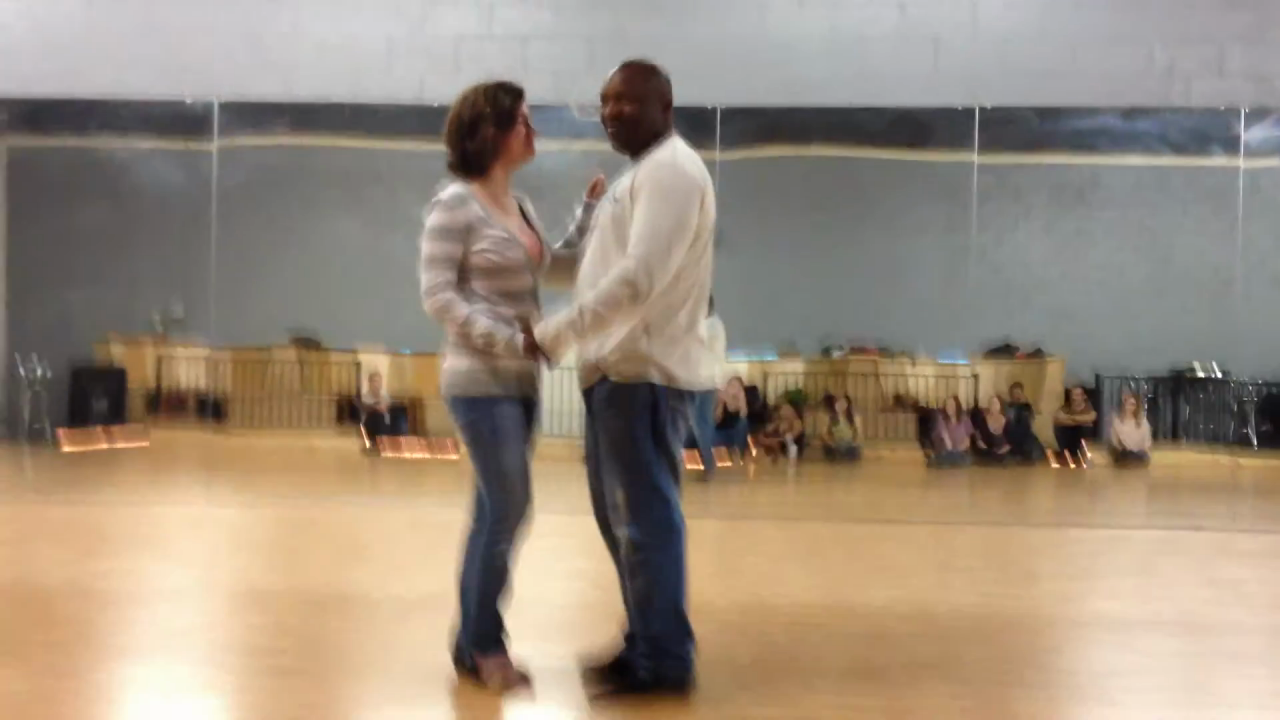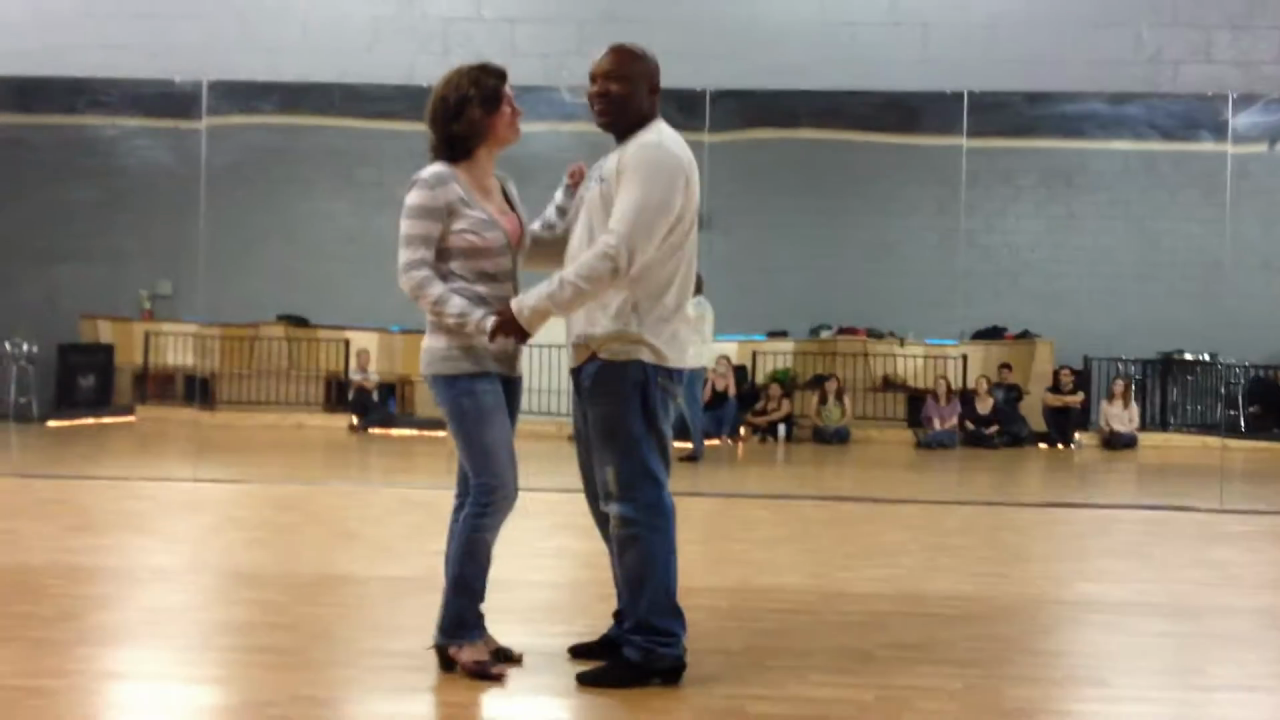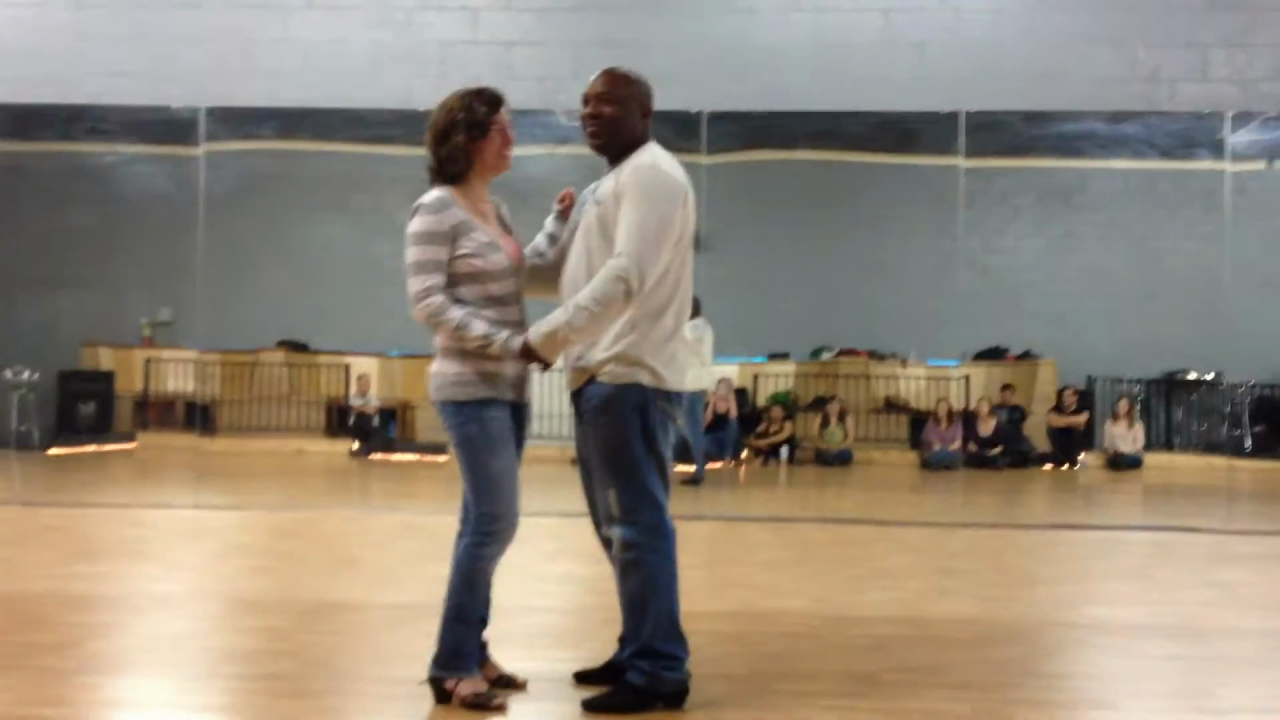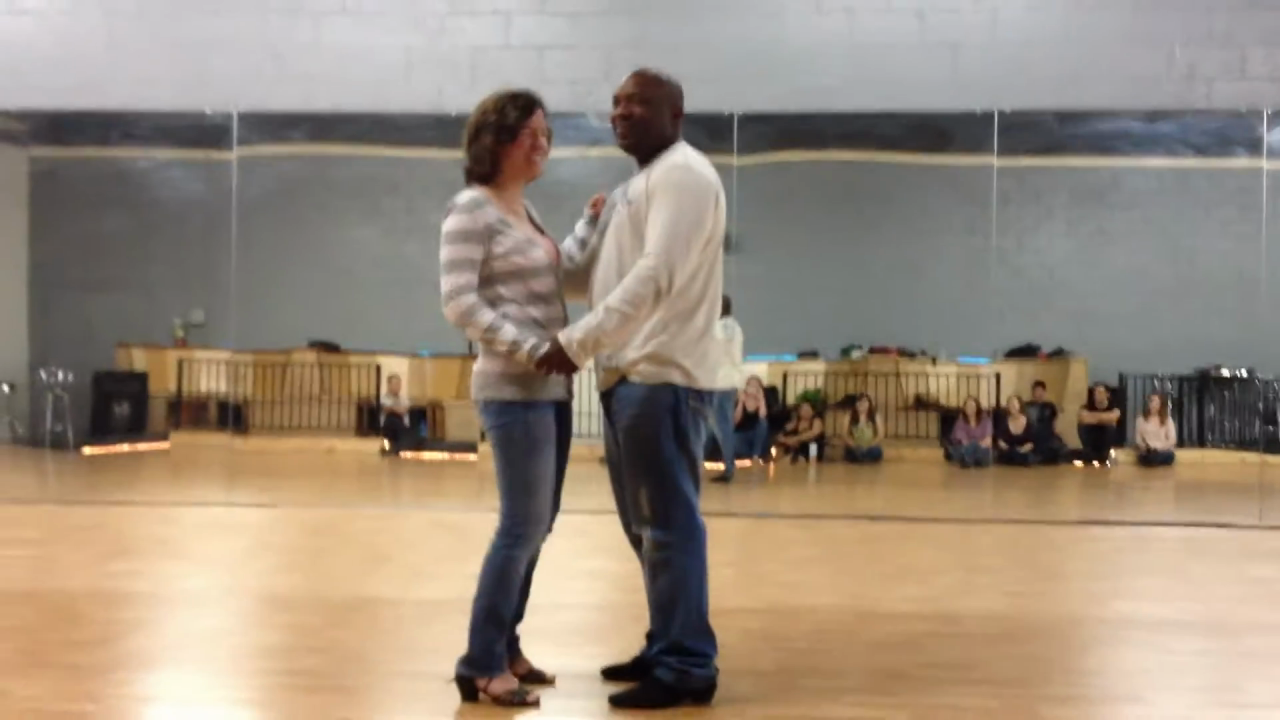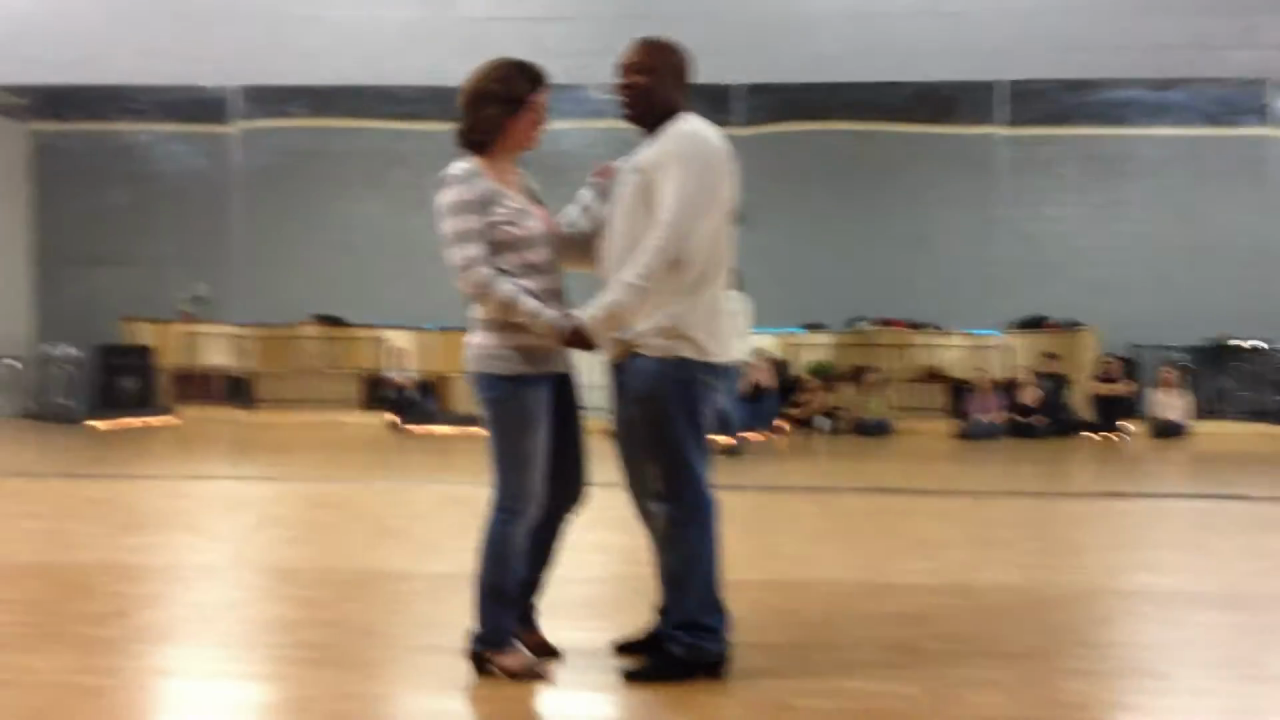
dt=0.3s
person 1, frame 1
left shoulder: (671, 171)
right shoulder: (639, 175)
left elbow: (638, 279)
left wrist: (553, 332)
left hip: (644, 374)
right hip: (616, 370)
left knee: (645, 519)
right knee: (622, 518)
left ankle: (665, 660)
right ankle: (647, 643)
person 1, frame 2
left shoulder: (656, 152)
right shoulder: (623, 157)
left elbow: (617, 256)
left wrist: (530, 308)
left hip: (633, 354)
right hip: (605, 351)
left knee: (635, 500)
right knee: (613, 500)
left ankle: (654, 646)
right ankle: (634, 627)
person 1, frame 3
left shoulder: (651, 173)
right shoulder: (617, 179)
left elbow: (627, 278)
left wrist: (547, 336)
left hip: (632, 378)
right hip: (604, 373)
left knee: (637, 524)
right knee: (618, 524)
right ankle: (638, 652)
person 1, frame 4
left shoulder: (683, 174)
right shoulder: (643, 182)
left elbow: (656, 277)
right elbow: (612, 274)
left wrist: (577, 341)
left hip: (662, 377)
right hip: (631, 374)
left knee: (667, 524)
right knee: (645, 524)
left ankle: (686, 667)
right ankle: (665, 649)
person 1, frame 5
left shoulder: (692, 143)
right shoulder: (647, 154)
left elbow: (670, 250)
right elbow: (616, 246)
left wrist: (596, 318)
left hip: (672, 349)
right hip: (639, 348)
left knee: (677, 496)
right knee: (658, 496)
left ankle: (698, 639)
right ankle: (679, 622)
person 2, frame 1
left shoulder: (519, 205)
right shoulder: (455, 205)
left elbow: (550, 266)
right elbow: (438, 296)
left wrist: (589, 210)
right wrist: (512, 340)
left hip: (519, 383)
right hip: (480, 383)
left knee: (494, 513)
right knee: (506, 512)
left ankle: (474, 641)
right ankle: (482, 646)
person 2, frame 2
left shoulder: (503, 186)
right shoulder: (435, 183)
left elbow: (531, 248)
right elbow: (414, 274)
left wrist: (569, 194)
right wrist: (480, 322)
left hip: (502, 362)
right hip: (462, 362)
left knee: (479, 493)
right knee: (495, 489)
left ankle: (465, 627)
right ankle: (457, 629)
person 2, frame 3
left shoulder: (494, 208)
right shoulder: (436, 209)
left elbow: (520, 277)
right elbow: (426, 302)
left wrist: (560, 222)
right wrist: (511, 343)
left hip: (506, 387)
right hip: (470, 389)
left knee: (484, 523)
right knee: (494, 521)
left ankle: (471, 651)
right ankle: (452, 664)
person 2, frame 4
left shoulder: (525, 211)
right shoulder: (471, 209)
right elbow: (459, 302)
left wrist: (592, 226)
right wrist: (531, 350)
left hip: (549, 388)
right hip: (513, 389)
left knee: (533, 524)
right knee: (524, 525)
left ankle: (503, 645)
right ankle: (481, 664)
person 2, frame 5
left shoulder: (519, 180)
right shoulder: (465, 180)
right elbow: (474, 275)
left wrist: (594, 198)
right wrist: (559, 324)
left hip: (547, 362)
right hip: (507, 361)
left knee: (565, 491)
right knee: (522, 502)
left ankle: (516, 613)
right ankle: (495, 638)
